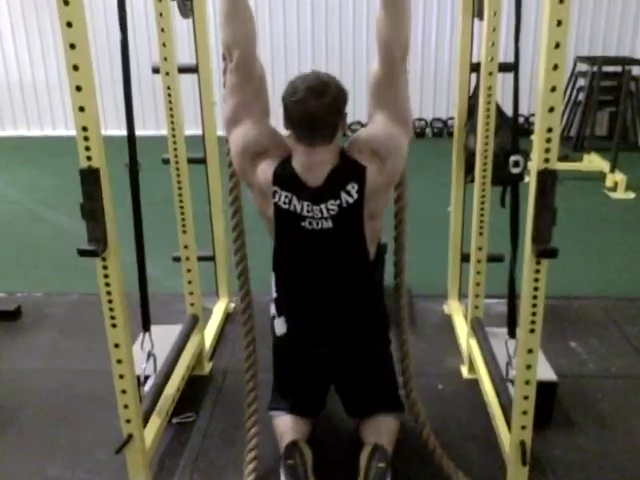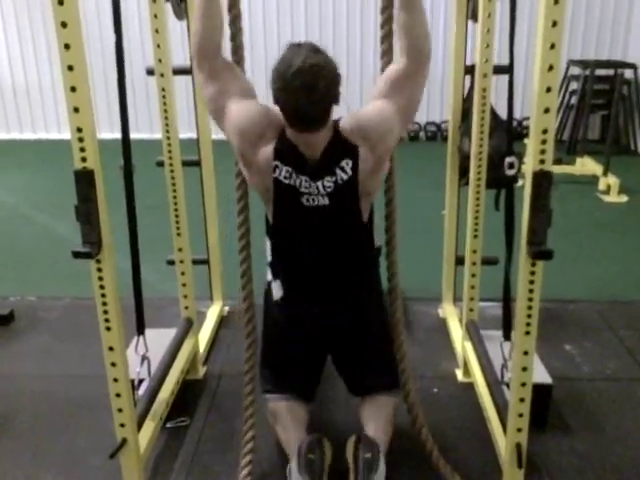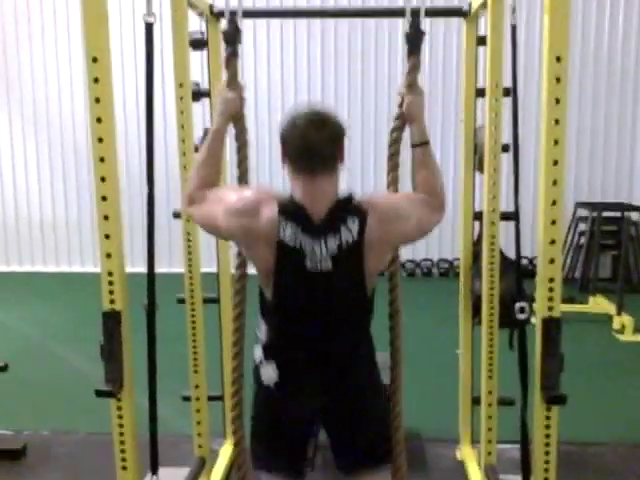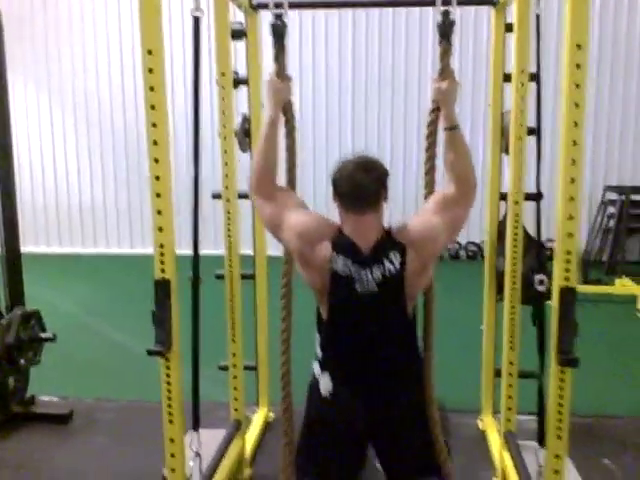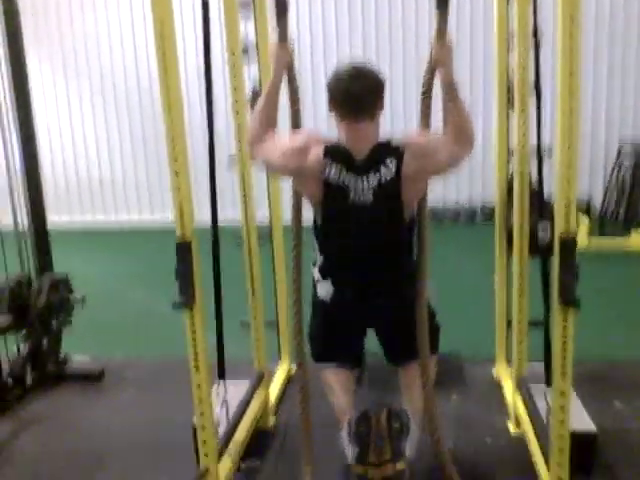
dt=1s
person 1, frame 1
left shoulder: (263, 170)
right shoulder: (373, 169)
left elbow: (240, 60)
right elbow: (392, 60)
left hip: (295, 330)
right hip: (362, 331)
left knee: (290, 407)
right knee: (380, 408)
person 1, frame 2
left shoulder: (256, 144)
right shoulder: (367, 142)
left elbow: (207, 63)
right elbow: (415, 61)
left hip: (289, 299)
right hip: (358, 298)
left knee: (283, 390)
right knee: (379, 387)
person 1, frame 3
left shoulder: (258, 216)
right shoulder: (377, 221)
left elbow: (195, 198)
right elbow: (434, 205)
left wrist: (222, 120)
right wrist: (418, 127)
left hip: (283, 378)
right hip: (351, 378)
person 1, frame 4
left shoulder: (315, 245)
right shoulder: (415, 247)
left elbow: (261, 189)
right elbow: (464, 188)
left wrist: (274, 111)
right wrist: (448, 114)
left hip: (336, 389)
right hip: (400, 390)
person 1, frame 5
left shoulder: (309, 160)
right shoulder: (412, 159)
left elbow: (257, 140)
right elbow: (463, 139)
left wrist: (277, 73)
right wrist: (446, 76)
left hip: (336, 289)
right hip: (396, 287)
left knee: (334, 359)
right knee: (413, 354)
left ankle: (349, 426)
right ankle: (409, 422)
